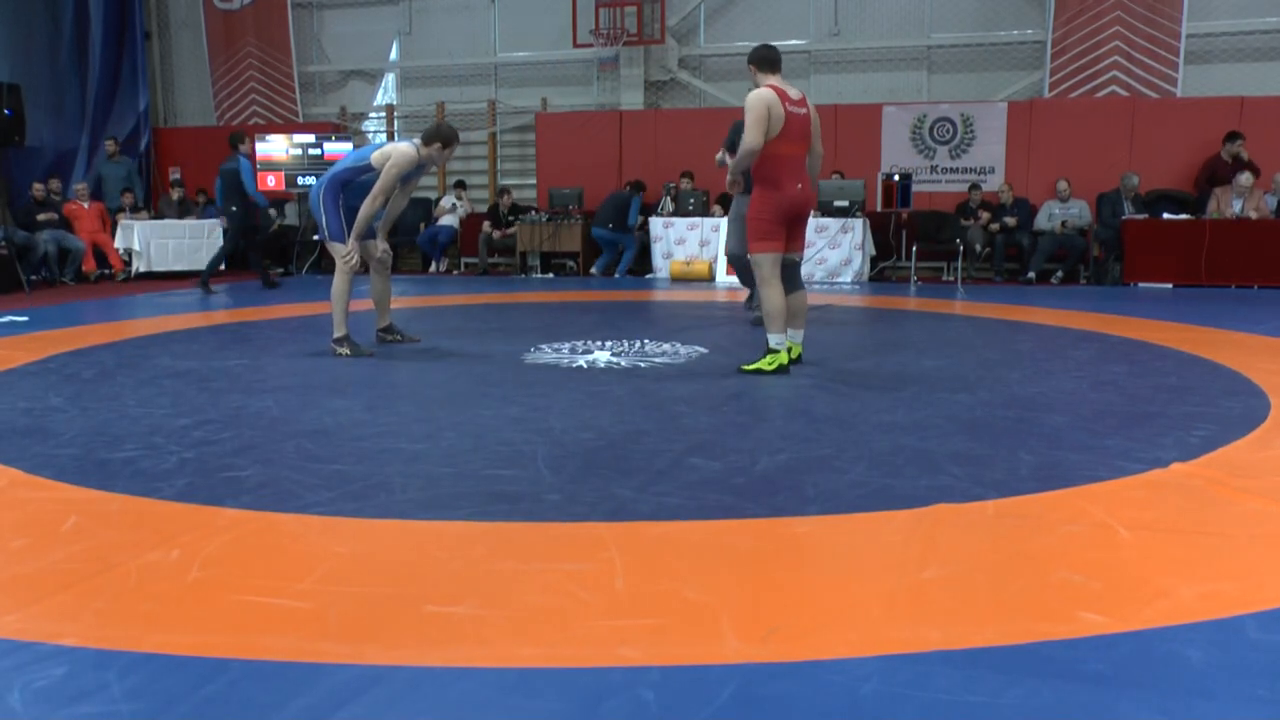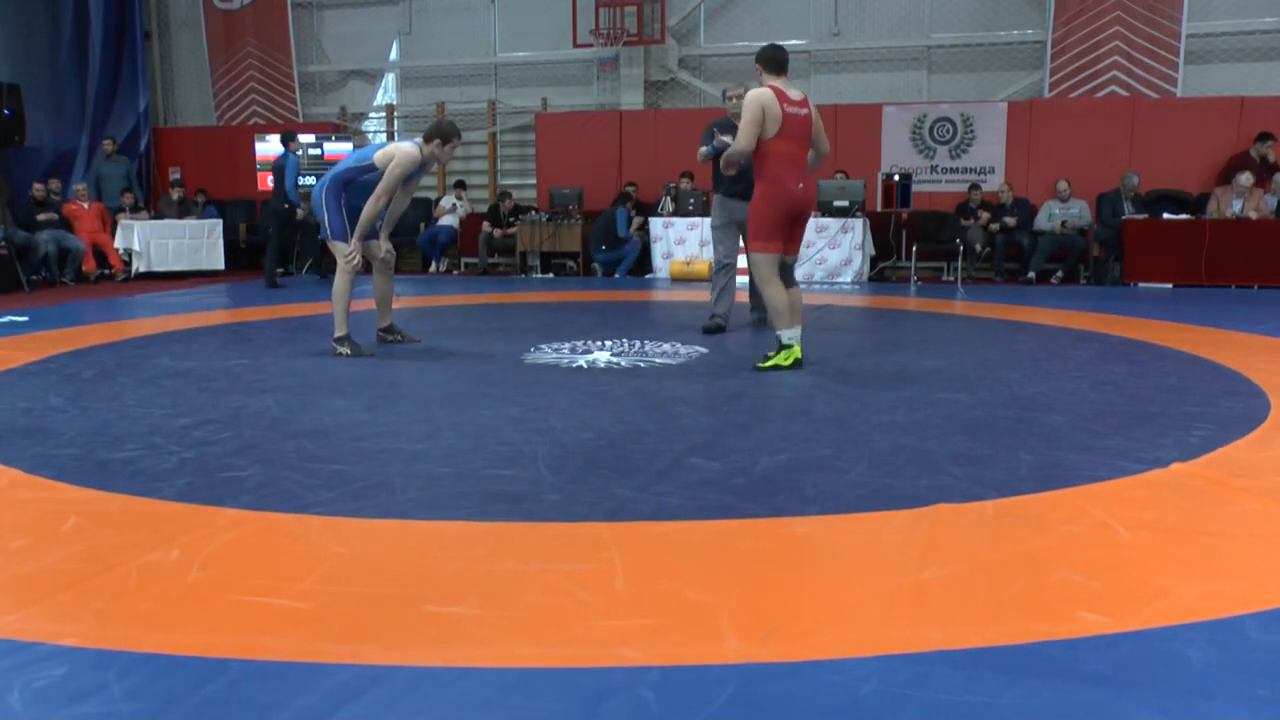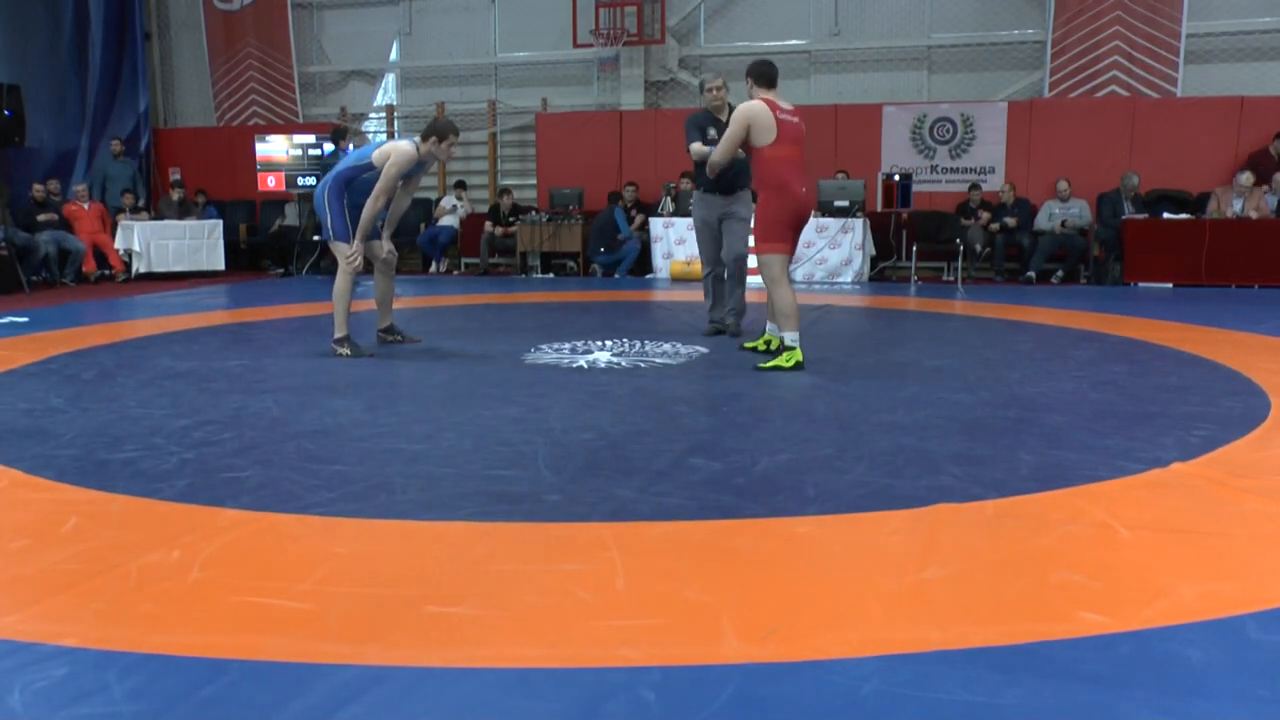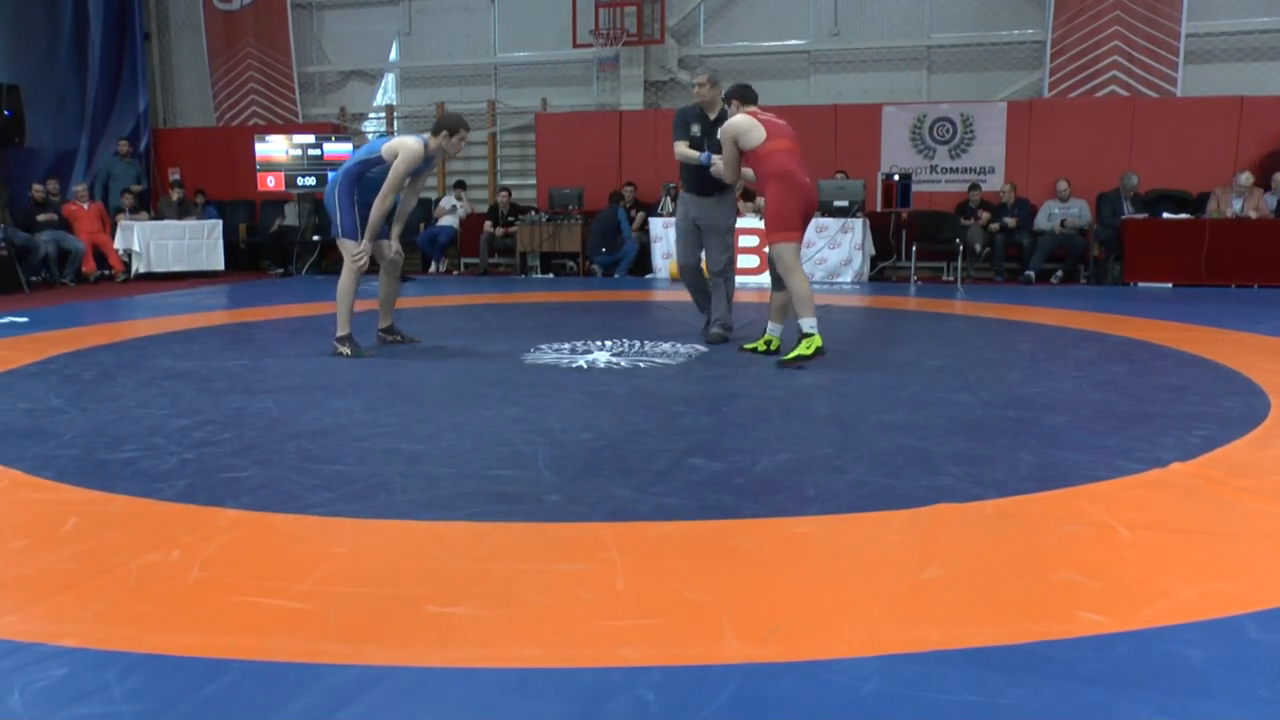
dt=0.4s
person 1, frame 1
left shoulder: (760, 97)
right shoulder: (804, 102)
left elbow: (752, 145)
right elbow: (817, 154)
left wrist: (734, 171)
left hip: (771, 196)
right hip: (800, 195)
left knee: (767, 277)
right knee: (792, 274)
left ankle: (776, 354)
right ankle: (794, 347)
person 1, frame 2
left shoulder: (758, 96)
right shoulder: (806, 103)
left elbow: (743, 146)
right elbow: (823, 150)
left wrist: (727, 159)
left hip: (772, 194)
right hip: (803, 193)
left knee: (765, 274)
right knee: (784, 271)
left ankle: (789, 349)
right ankle: (792, 344)
person 1, frame 3
left shoulder: (749, 110)
right shoulder: (793, 114)
left elbow: (720, 157)
left wrist: (710, 169)
left hip: (776, 198)
right hip: (802, 197)
left knee: (775, 276)
right knee: (778, 271)
left ankle: (792, 351)
right ankle: (772, 337)
person 1, frame 4
left shoulder: (732, 124)
right shoulder: (778, 123)
left elbow: (731, 177)
left wrist: (719, 167)
right wrist: (745, 171)
left hip: (784, 194)
right hip: (803, 191)
left knee: (789, 267)
right knee: (777, 266)
left ankle: (811, 338)
right ankle: (771, 338)
person 2, frame 1
right shoulder: (739, 128)
right elbow: (720, 158)
right wrist: (724, 159)
right hip: (742, 199)
right knee: (734, 254)
left ankle: (761, 307)
right ankle: (754, 288)
person 2, frame 2
right shoulder: (716, 127)
right elbow: (701, 157)
right wrist: (715, 147)
right hip: (724, 204)
right knee: (723, 261)
left ankle: (759, 310)
right ankle: (718, 317)
person 2, frame 3
right shoulder: (696, 121)
right elbow: (695, 152)
left hip: (738, 198)
right hip: (706, 200)
left knee: (736, 255)
right knee: (711, 264)
left ankle: (734, 313)
right ankle: (716, 318)
person 2, frame 4
right shoulder: (685, 116)
right elbow: (680, 152)
right wrist: (708, 159)
left hip: (720, 201)
right hip: (689, 199)
left knee: (720, 267)
right knee: (686, 265)
left ankle: (720, 324)
right ankle: (710, 311)
person 3, frame 1
left shoulder: (422, 161)
right shoulder: (407, 154)
left elbow: (400, 198)
right elbow: (376, 198)
left wrist: (381, 236)
right wrist: (354, 240)
left hip: (350, 200)
right hip: (329, 194)
left knee: (382, 260)
right knee: (348, 262)
left ankle: (384, 328)
right ankle: (340, 339)
person 3, frame 2
left shoulder: (425, 160)
right shoulder: (409, 155)
left elbow: (402, 197)
right elbow: (379, 198)
left wrist: (384, 236)
right wrist: (356, 240)
right hip: (331, 194)
left knee: (384, 259)
right knee: (349, 262)
left ankle: (385, 328)
right ankle: (340, 339)
person 3, frame 3
left shoulder: (426, 160)
right shoulder: (406, 153)
left elbow: (404, 197)
right elbow: (378, 198)
left wrist: (386, 236)
right wrist: (360, 241)
left hip: (354, 200)
right hip: (333, 194)
left knee: (386, 260)
right knee: (351, 263)
left ankle: (386, 329)
right ankle: (340, 339)
person 3, frame 4
left shoulder: (433, 156)
right shoulder: (413, 149)
left elbow: (410, 196)
right elbow: (386, 196)
left wrist: (394, 237)
right wrist: (367, 241)
left hip: (363, 197)
right hip: (344, 191)
left knee: (392, 260)
right knee: (356, 261)
left ankle: (386, 329)
right ankle: (342, 338)
